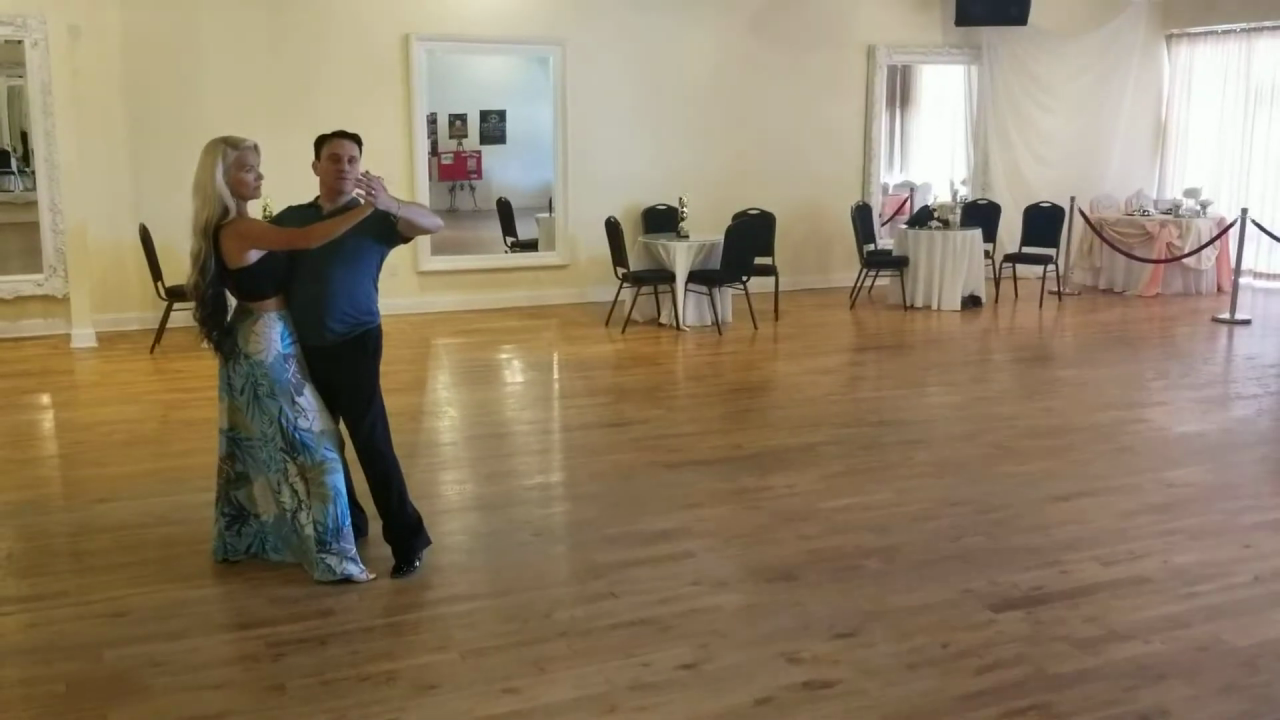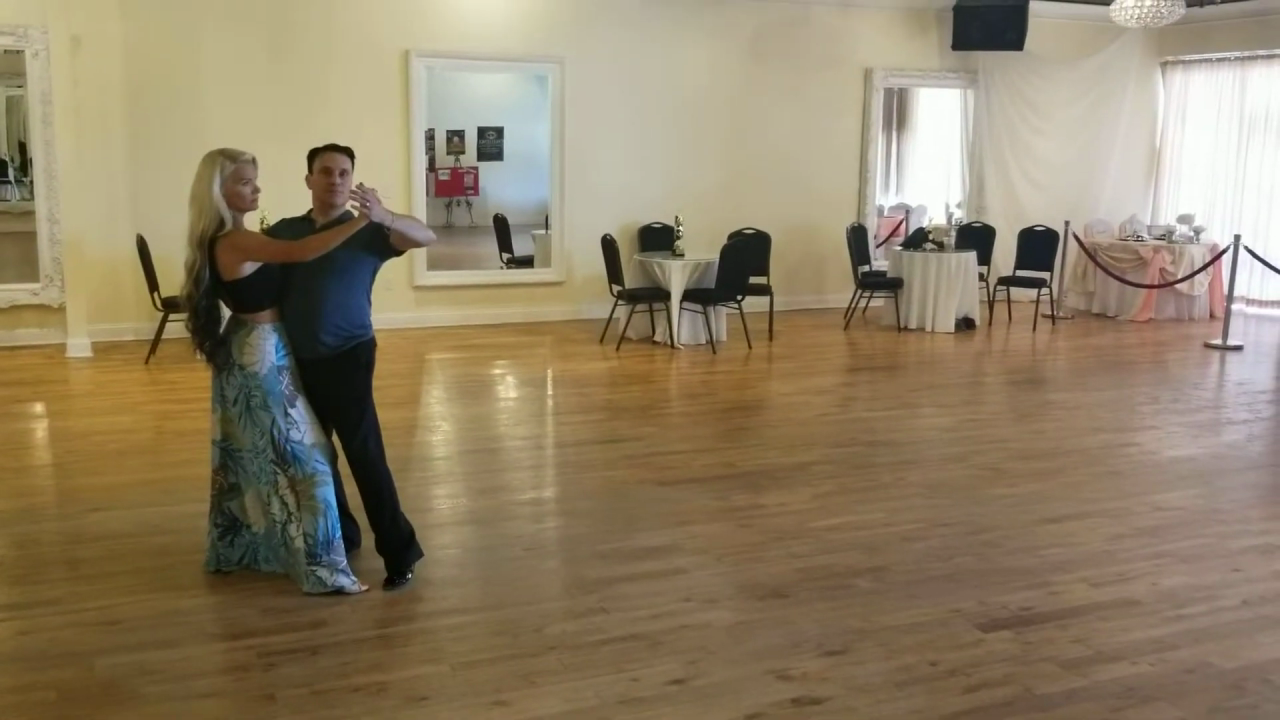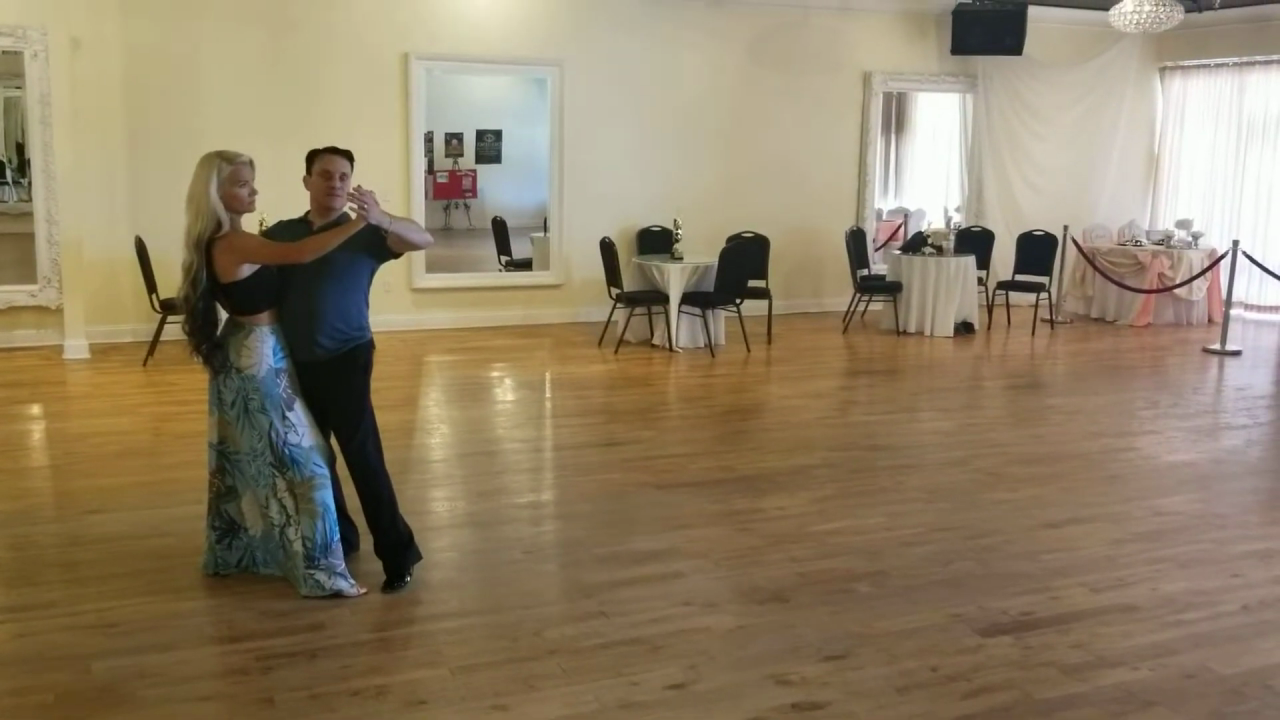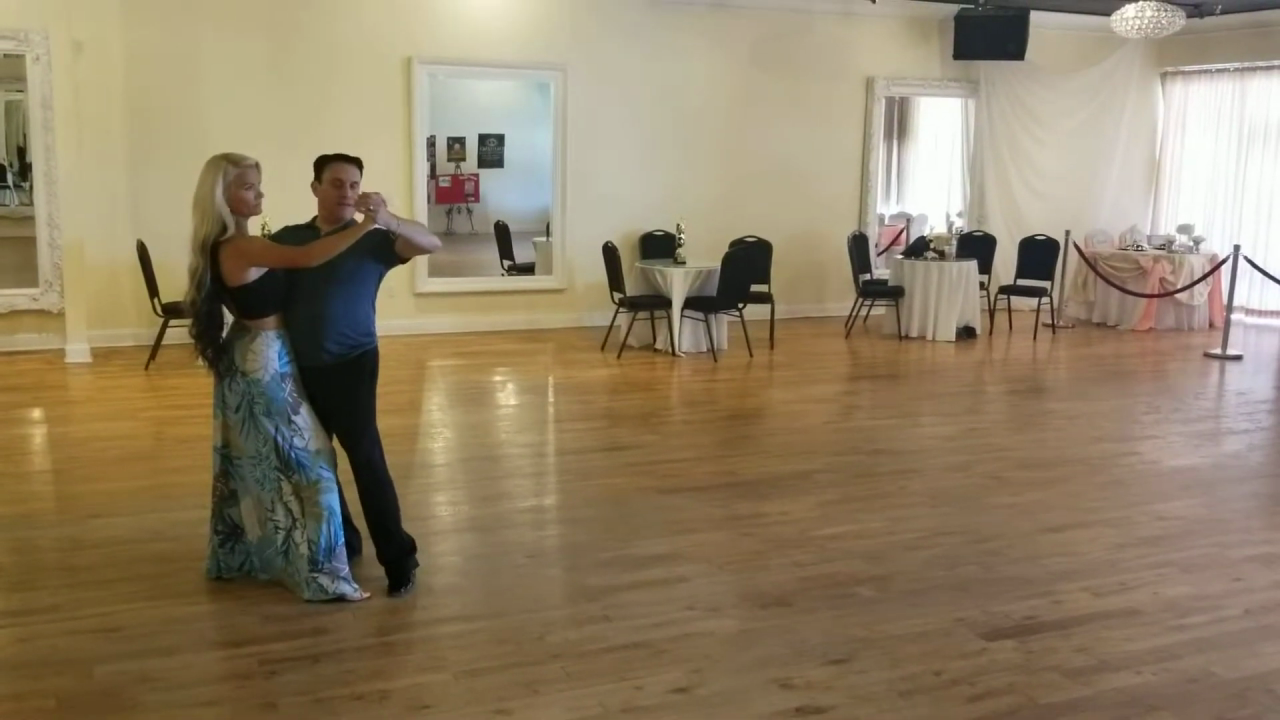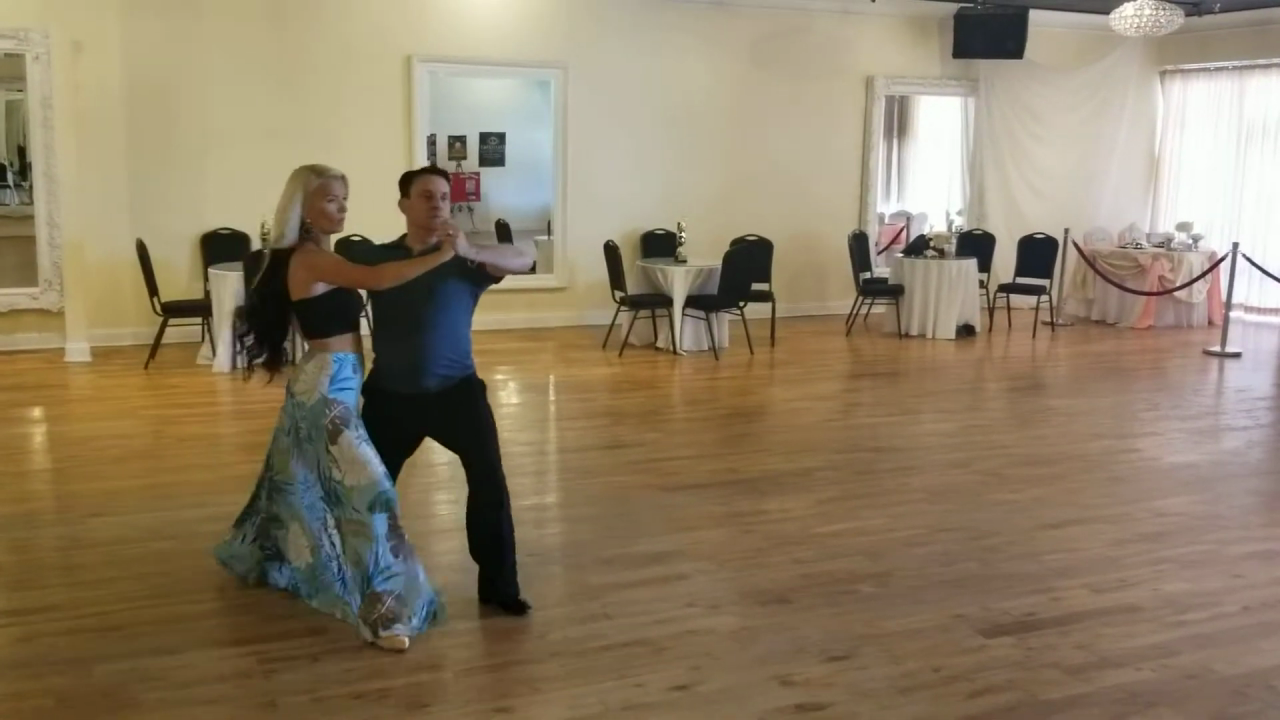
dt=1s
person 1, frame 1
left shoulder: (228, 229)
right shoulder: (240, 230)
right elbow: (307, 239)
right wrist: (366, 207)
left hip: (253, 342)
right hip: (267, 344)
left knee: (259, 446)
right knee: (311, 445)
left ankle: (244, 538)
right ankle: (330, 554)
person 1, frame 2
left shoulder: (225, 241)
right shoulder: (236, 242)
right elbow: (301, 252)
right wrist: (361, 220)
left hip: (247, 352)
right hip: (260, 355)
left knee: (251, 457)
right knee: (300, 458)
left ankle: (237, 549)
right ankle: (320, 566)
person 1, frame 3
left shoulder: (220, 242)
right shoulder: (234, 244)
right elbow: (299, 254)
right wrist: (359, 222)
left hip: (243, 355)
right hip: (257, 357)
left knee: (248, 461)
right knee: (298, 461)
left ankle: (236, 552)
right ankle: (318, 570)
person 1, frame 4
left shoulder: (225, 246)
right shoulder: (241, 247)
right elbow: (308, 258)
right wrist: (365, 225)
left hip: (246, 358)
right hip: (264, 362)
left knee: (251, 464)
right knee: (307, 464)
left ankle: (238, 557)
right ankle: (320, 573)
person 1, frame 5
left shoulder: (313, 259)
right shoulder: (311, 259)
right elbow: (376, 279)
right wrist: (441, 256)
left hip: (326, 383)
right hip: (326, 387)
left knee: (297, 486)
right knee: (366, 491)
left ankle: (256, 559)
right ankle: (382, 613)
person 2, frame 1
left shoulder: (373, 218)
right shoulder: (291, 218)
left elbow: (433, 224)
left wrist: (389, 204)
left hip: (353, 345)
right hip: (303, 349)
left knee: (372, 442)
left ankle: (407, 539)
right ankle: (346, 523)
person 2, frame 2
left shoulder: (366, 232)
right shoulder: (283, 231)
left elbow: (426, 236)
left wrist: (383, 217)
left hip: (346, 359)
right hip: (297, 362)
left knee: (365, 456)
left ankle: (399, 552)
right ankle: (338, 535)
person 2, frame 3
left shoulder: (364, 234)
right shoulder: (280, 234)
left elbow: (423, 240)
left wrist: (380, 219)
left hip: (345, 361)
right hip: (294, 364)
left knee: (364, 458)
left ankle: (398, 554)
right ankle: (337, 538)
person 2, frame 4
left shoulder: (371, 241)
right shoulder: (287, 239)
left elbow: (430, 243)
left wrist: (387, 219)
left hip: (351, 366)
right hip: (299, 370)
left knee: (366, 460)
left ankle: (398, 558)
right ankle: (339, 542)
person 2, frame 5
left shoulder: (464, 260)
right shoulder: (372, 257)
left elbow: (522, 261)
left wrist: (469, 250)
left hip: (454, 390)
right hip: (389, 394)
left knee: (488, 477)
left ankle: (498, 583)
